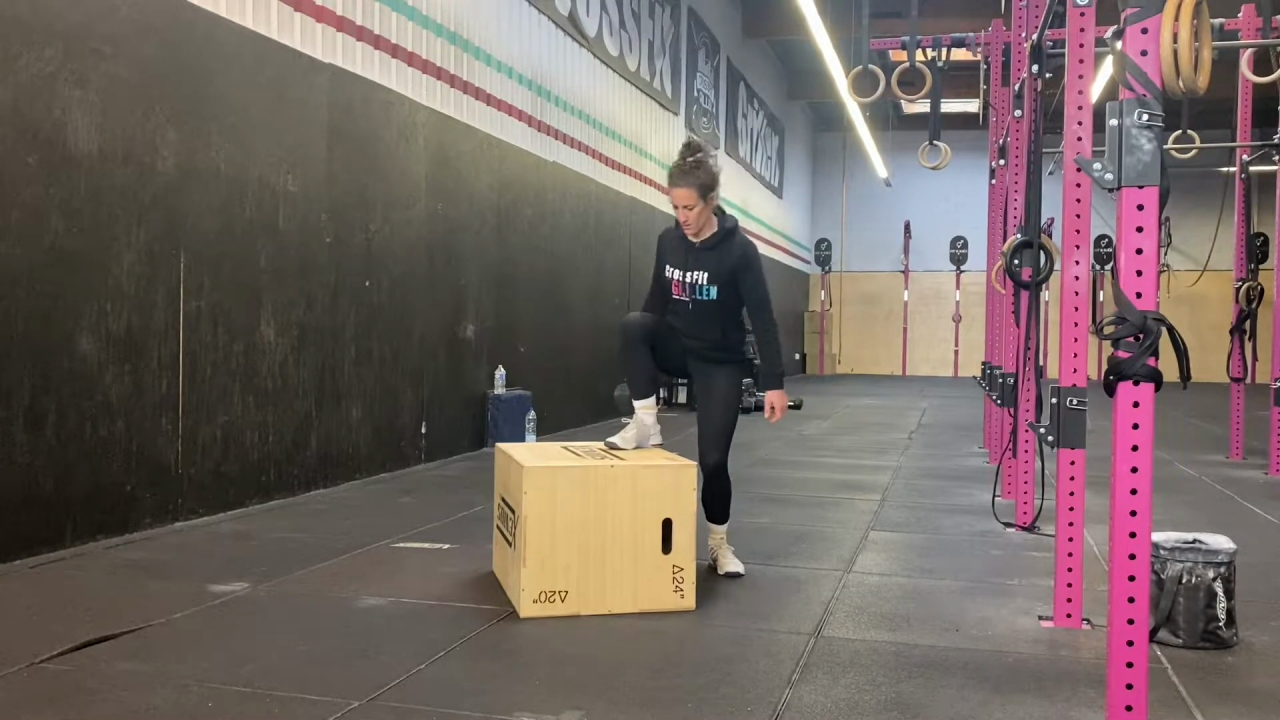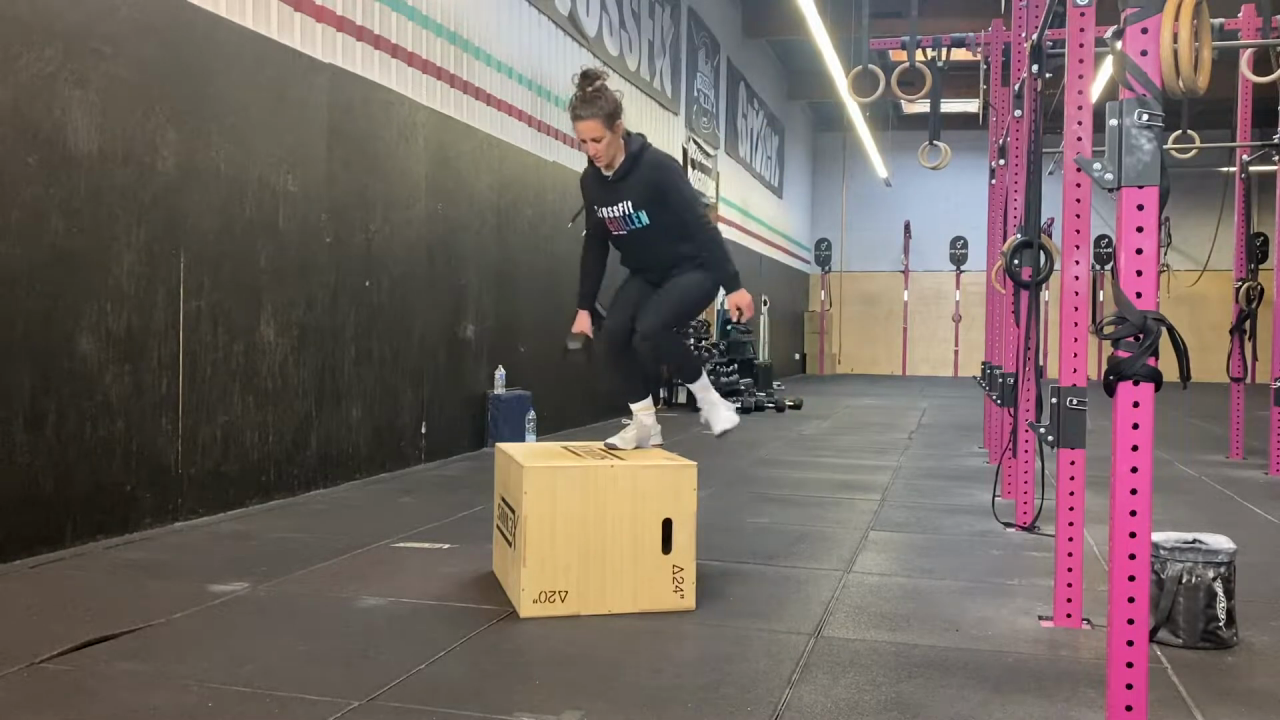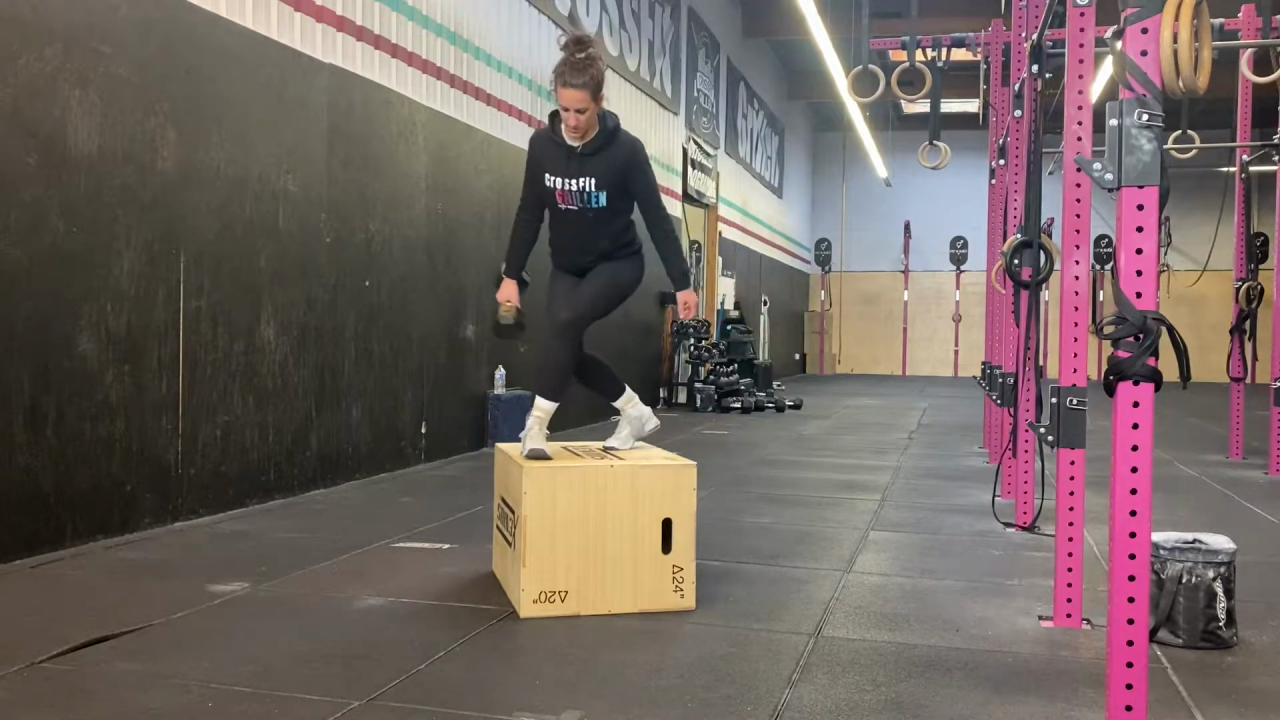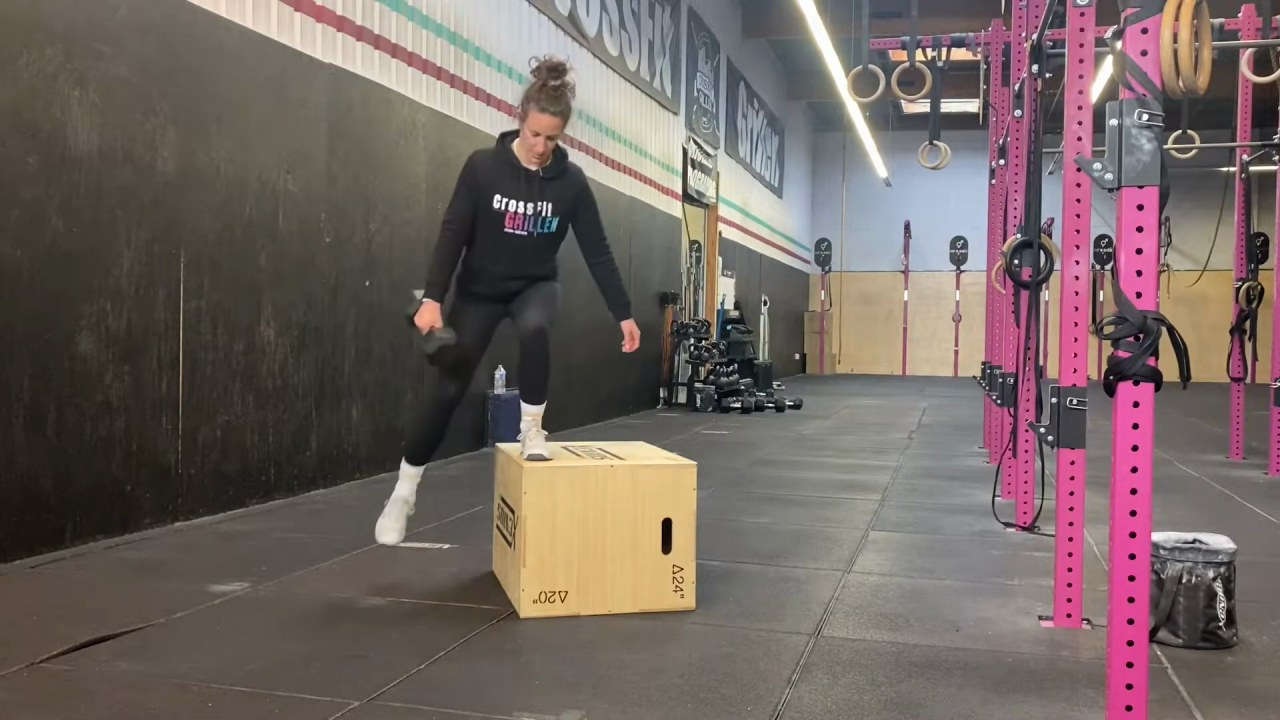
dt=0.5s
person 1, frame 1
left shoulder: (739, 251)
right shoulder: (668, 241)
left elbow: (762, 319)
right elbow: (656, 300)
left wrist: (774, 383)
right wrist: (642, 356)
left hip: (721, 362)
right hip: (676, 347)
left knee: (713, 459)
right knee: (633, 323)
left ankle: (719, 544)
right ankle: (645, 424)
person 1, frame 2
left shoulder: (657, 168)
right shoulder: (591, 181)
left elbow: (701, 226)
right elbow: (595, 247)
left wrist: (734, 286)
right wrist: (584, 308)
left hip: (691, 271)
right hip: (644, 275)
left knee: (652, 328)
right knee: (613, 334)
left ankle: (707, 395)
right ankle: (645, 422)
person 1, frame 3
left shoulder: (625, 149)
right shoulder: (542, 145)
left elbow: (656, 216)
right elbow: (529, 214)
left wrist: (682, 281)
right wrist: (511, 275)
left hip: (618, 262)
right hip: (568, 266)
left knee: (565, 322)
right knee: (567, 347)
left ankle: (537, 427)
right ankle: (637, 413)
person 1, frame 4
left shoulder: (570, 181)
right shoulder: (482, 167)
left elbow: (596, 249)
right elbow: (453, 235)
left wrist: (622, 313)
right wrist: (432, 298)
left hip: (533, 288)
right hip: (479, 292)
left knee: (534, 330)
right knee: (449, 389)
left ankle: (532, 428)
right ankle: (405, 491)
